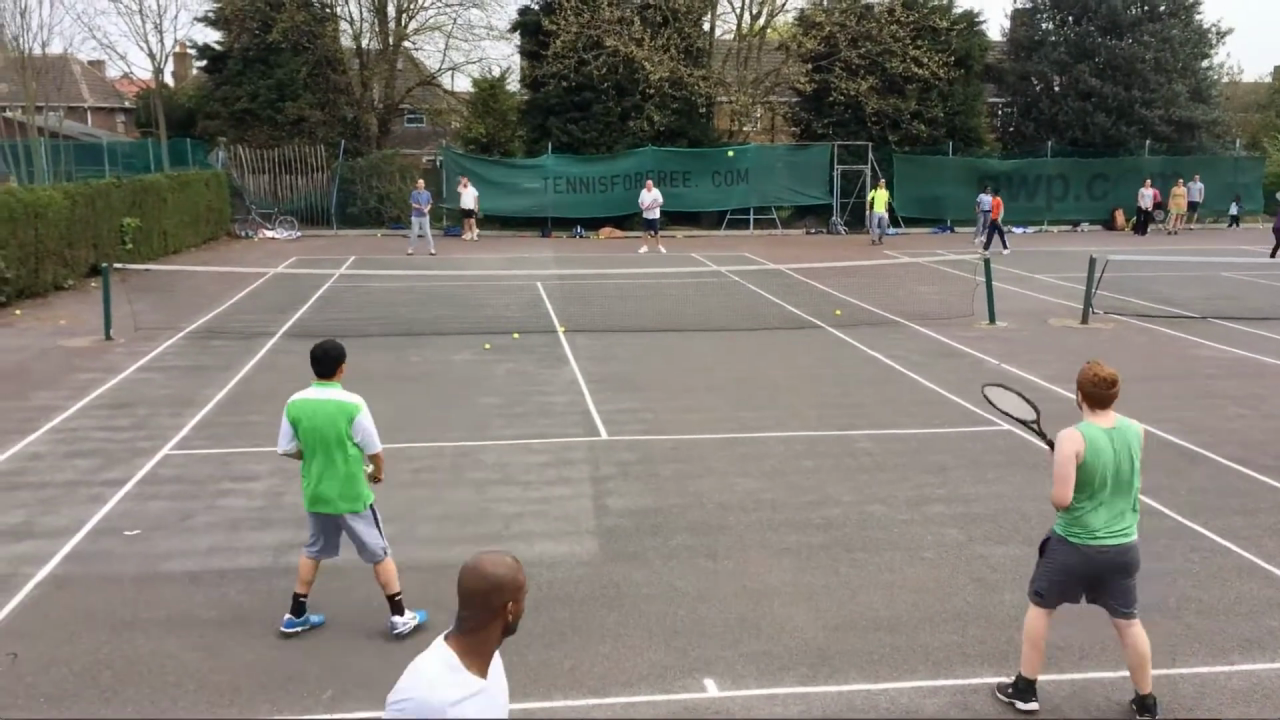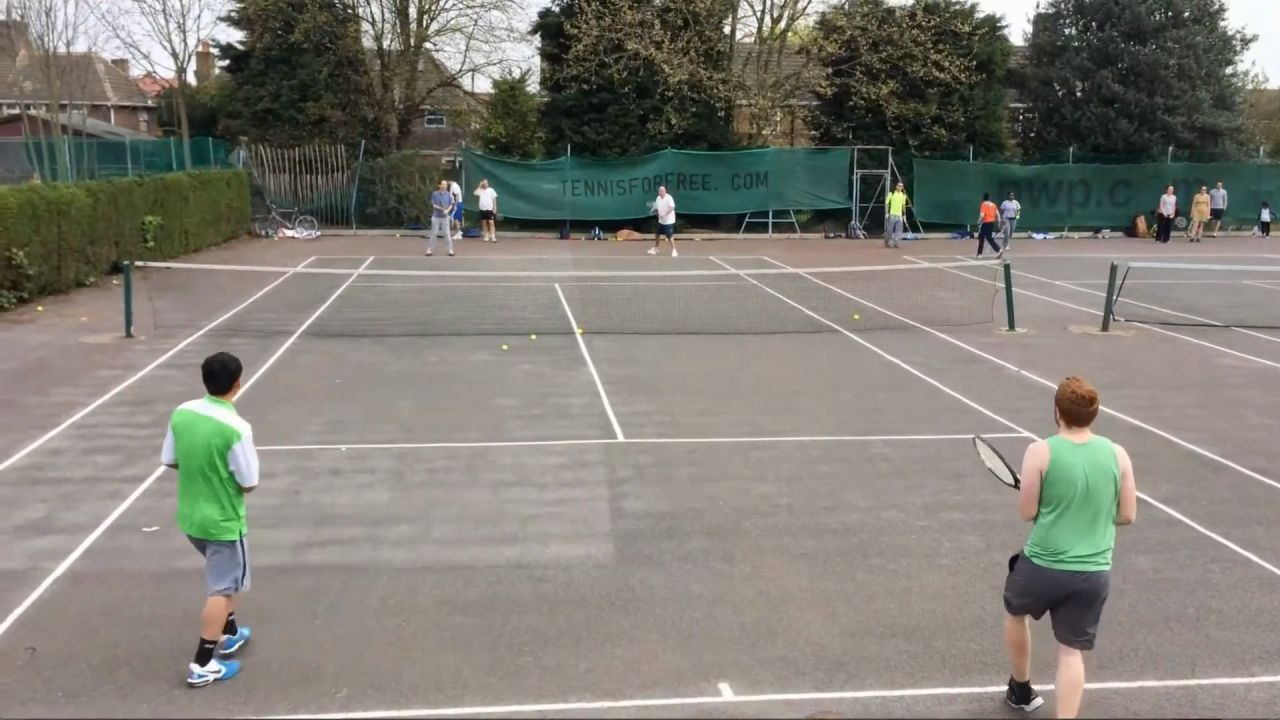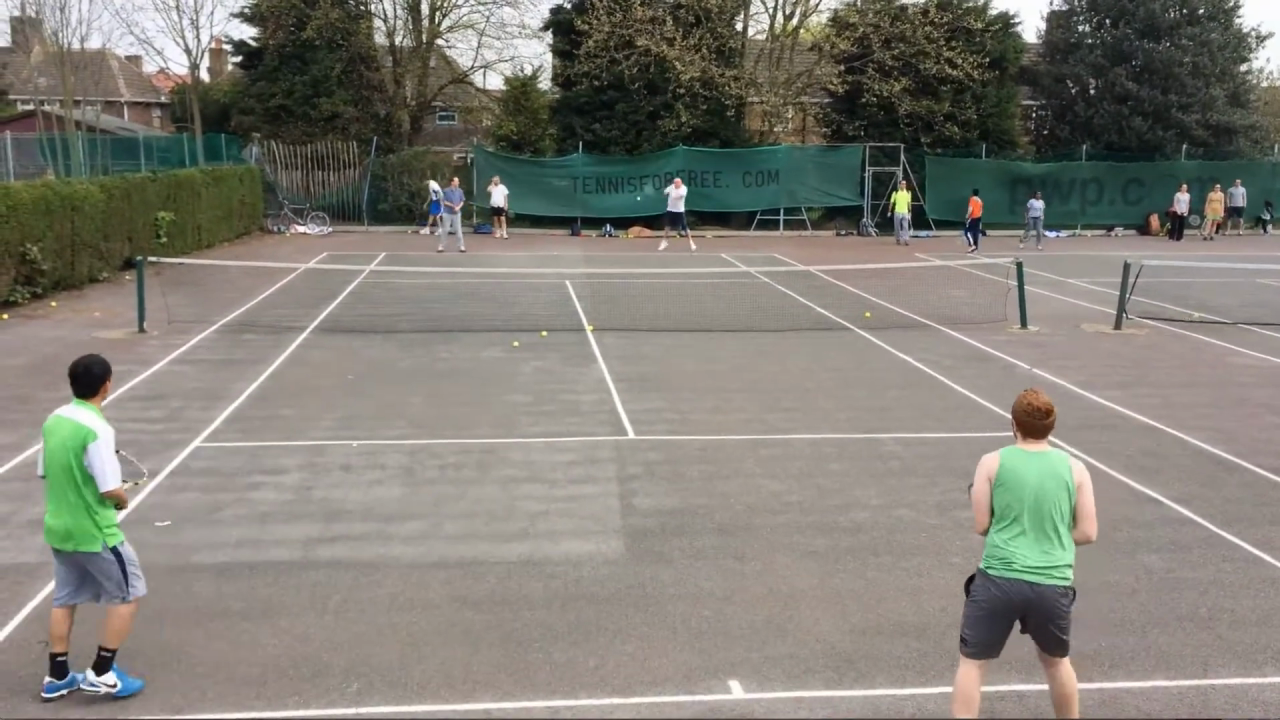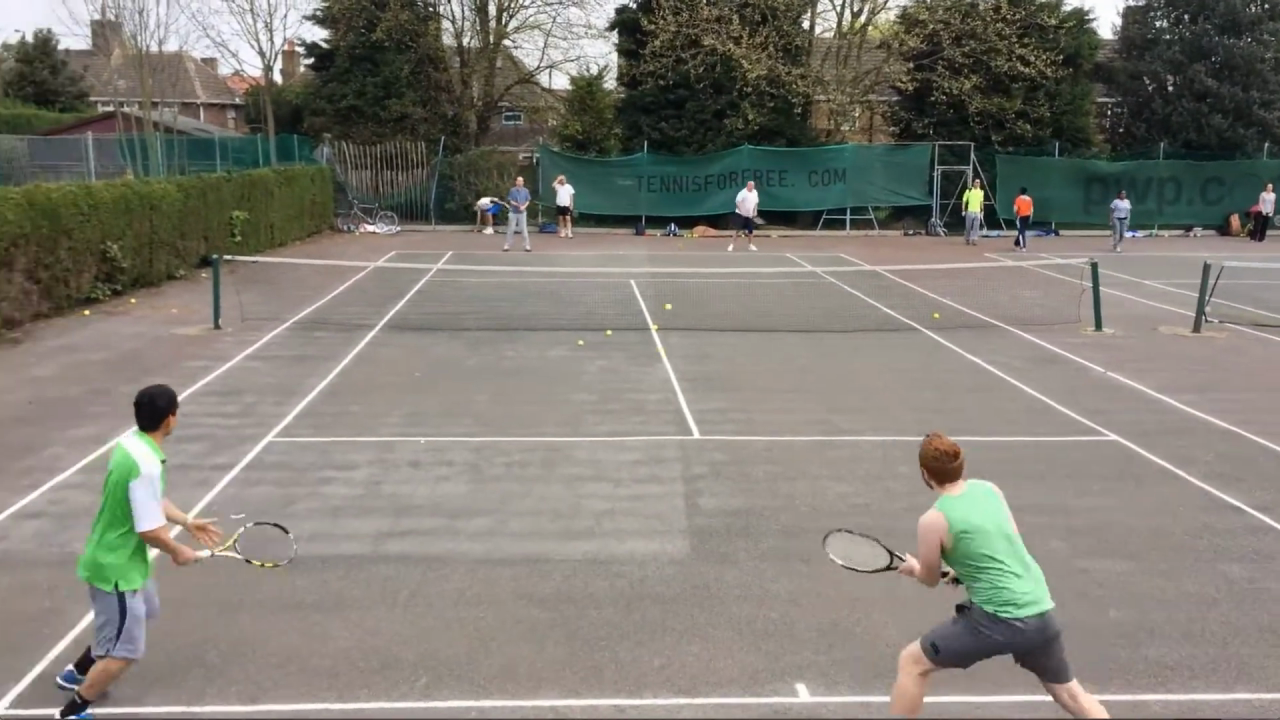
dt=0.7s
person 1, frame 1
left shoulder: (1072, 438)
right shoulder: (1135, 431)
left elbow: (1061, 499)
left hip: (1074, 546)
right hip: (1123, 547)
left knee: (1039, 608)
right knee: (1127, 622)
left ankle: (1024, 689)
person 1, frame 2
left shoulder: (1040, 452)
right shoulder: (1117, 455)
left elbow: (1027, 512)
right elbow: (1127, 515)
left hip: (1042, 564)
right hip: (1092, 573)
left knee: (1015, 613)
right knee: (1071, 651)
left ankle: (1021, 690)
person 1, frame 3
left shoulder: (992, 462)
right shoulder: (1074, 469)
left elbow: (981, 525)
right elbow: (1088, 533)
left hip: (999, 579)
right hip: (1053, 586)
left knee: (972, 662)
right knee: (1056, 661)
person 1, frame 4
left shoulder: (933, 520)
right shoulder: (988, 489)
left elbow: (929, 579)
left wrist: (913, 568)
left hip: (999, 618)
right hip: (1041, 612)
left knee: (912, 662)
right knee: (1066, 691)
person 2, frame 1
left shoulder: (294, 404)
right shoulder: (353, 404)
left elbow: (286, 449)
right elbow: (374, 451)
right wrist: (377, 472)
left hip: (315, 496)
right hip: (352, 497)
left knee: (313, 551)
right knee: (379, 554)
left ankle: (295, 615)
right ankle: (400, 616)
person 2, frame 2
left shoulder: (182, 413)
right shoulder: (235, 428)
left elbow: (171, 461)
right elbow: (249, 484)
left hip: (189, 516)
right hip: (222, 521)
left knee: (222, 578)
right knee: (222, 589)
left ankle: (228, 634)
right ankle: (203, 665)
person 2, frame 3
left shoulder: (53, 420)
right shoulder: (98, 430)
left elbow: (46, 472)
right elbow: (112, 491)
right wrist: (122, 500)
left hip: (57, 529)
right hip: (94, 533)
left knee: (65, 600)
right knee: (128, 594)
left ankle: (57, 676)
right ankle: (102, 674)
person 2, frame 4
left shoulder: (128, 443)
right shoulder: (146, 465)
right elbow: (149, 530)
left wrist: (189, 522)
right wrist: (178, 551)
left hip: (105, 554)
right hip: (116, 568)
left knee: (130, 615)
right knee: (122, 651)
left ankle: (79, 671)
